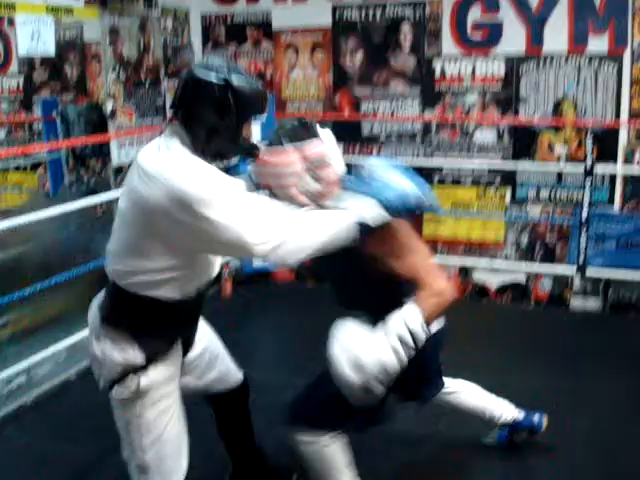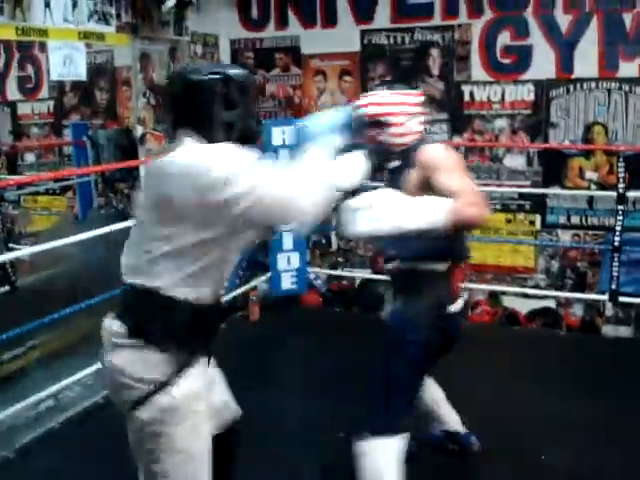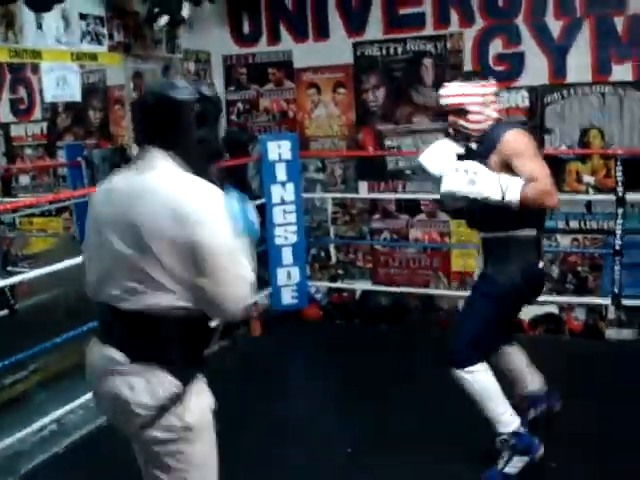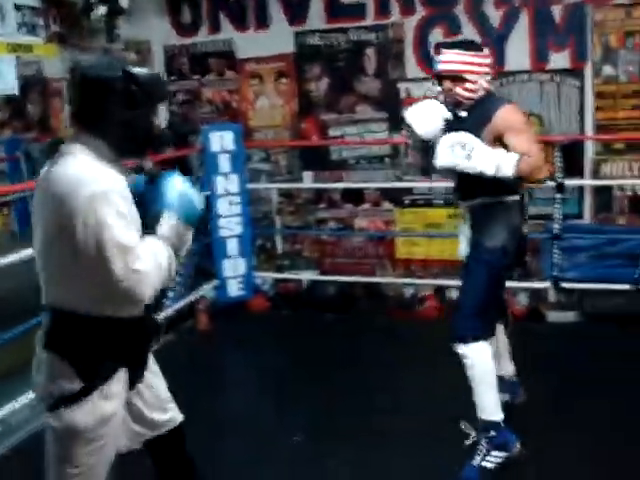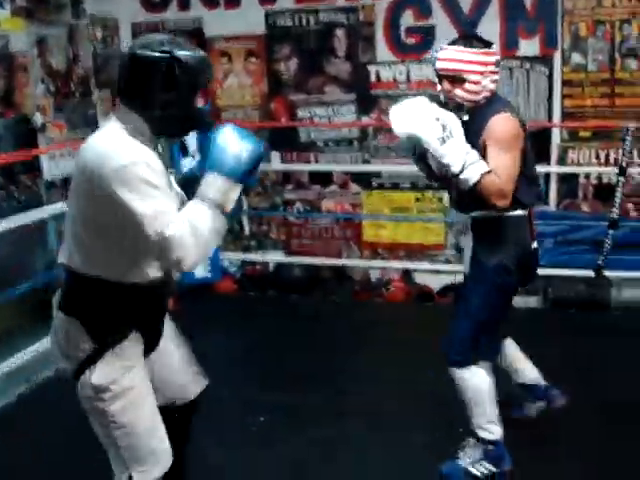
dt=0.4s
person 1, frame 1
left shoulder: (156, 154)
right shoulder: (191, 183)
right elbow: (275, 237)
right wrist: (364, 213)
left hip: (173, 319)
right hip: (136, 341)
left knee: (230, 386)
person 1, frame 2
left shoulder: (169, 167)
right shoulder: (210, 167)
right elbow: (298, 198)
right wrist: (357, 159)
left hip: (175, 343)
right hip: (157, 354)
left knee: (220, 424)
person 1, frame 3
left shoulder: (109, 190)
right shoulder: (199, 197)
right elbow: (232, 301)
right wrist: (241, 240)
left hip: (116, 359)
right hip: (157, 373)
person 1, frame 4
left shoulder: (67, 168)
right shoulder: (91, 182)
right elbow: (139, 283)
left wrist: (140, 200)
right wrist: (173, 217)
left hip: (121, 350)
right hip: (86, 365)
left knee: (168, 432)
person 1, frame 5
left shoulder: (127, 142)
right shoulder: (117, 158)
left elbow: (163, 218)
right elbow: (183, 249)
left wrist: (208, 174)
right wrist: (222, 177)
left hip: (138, 308)
right hip: (100, 328)
left knee: (182, 399)
person 2, frame 1
right shoulder: (359, 185)
left elbow: (441, 288)
left wrist: (388, 345)
left hip: (398, 332)
right hip: (414, 328)
left knee: (309, 422)
right knee: (430, 387)
right ankle: (520, 421)
person 2, frame 2
left shoulder: (432, 156)
right shoulder: (396, 166)
left elbow: (475, 209)
right elbow: (373, 224)
left wrist: (405, 213)
right wrist: (358, 193)
left hip: (424, 305)
right hip: (424, 299)
left knee: (381, 428)
right knee: (407, 376)
right ankle: (458, 432)
person 2, frame 3
left shoulder: (511, 140)
right shoulder: (472, 146)
left elbow: (547, 195)
right elbow: (467, 206)
left wrist: (486, 183)
right wrist: (446, 179)
left hip: (513, 262)
right hip: (500, 258)
left knee: (464, 354)
right knee: (491, 337)
left ankle: (519, 440)
right ankle: (537, 394)
person 2, frame 4
left shoulder: (502, 114)
right shoulder: (456, 113)
left elbow: (536, 168)
right elbow: (440, 163)
left wrist: (480, 155)
right wrist: (429, 137)
left hip: (499, 228)
right hip: (479, 224)
left knee: (468, 330)
right knee: (483, 308)
left ankle: (496, 435)
right ankle: (505, 381)
person 2, frame 5
left shoulder: (501, 121)
right shoulder: (462, 115)
left elbow: (499, 193)
right elbow: (447, 176)
left wrist: (450, 147)
right wrist: (425, 144)
left hip: (504, 244)
right hip: (488, 242)
left knee: (462, 353)
right knee: (481, 332)
right ankle: (540, 388)
